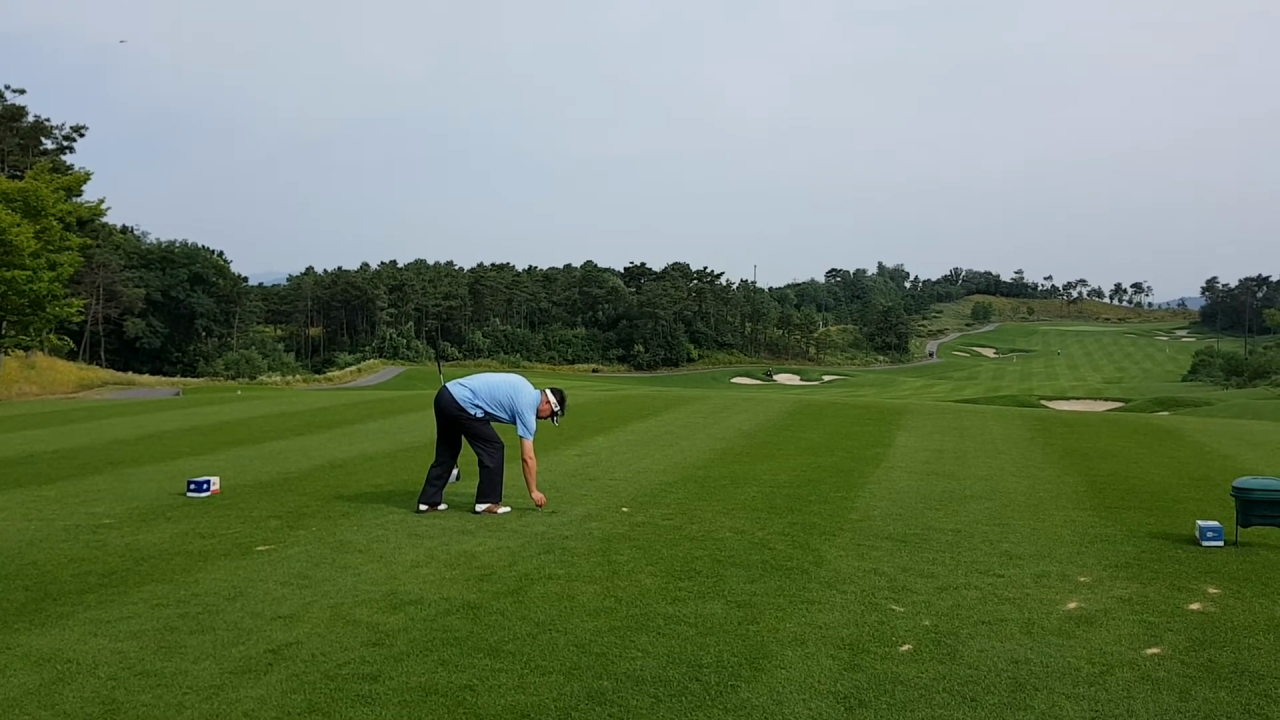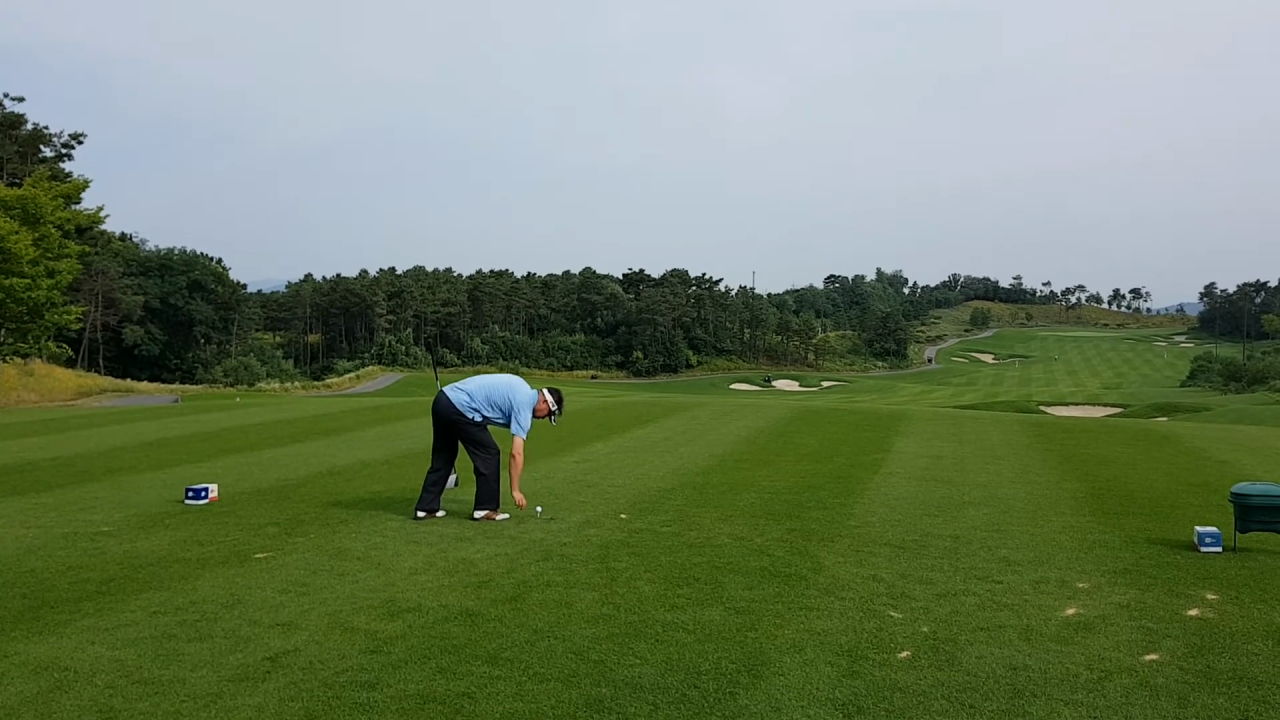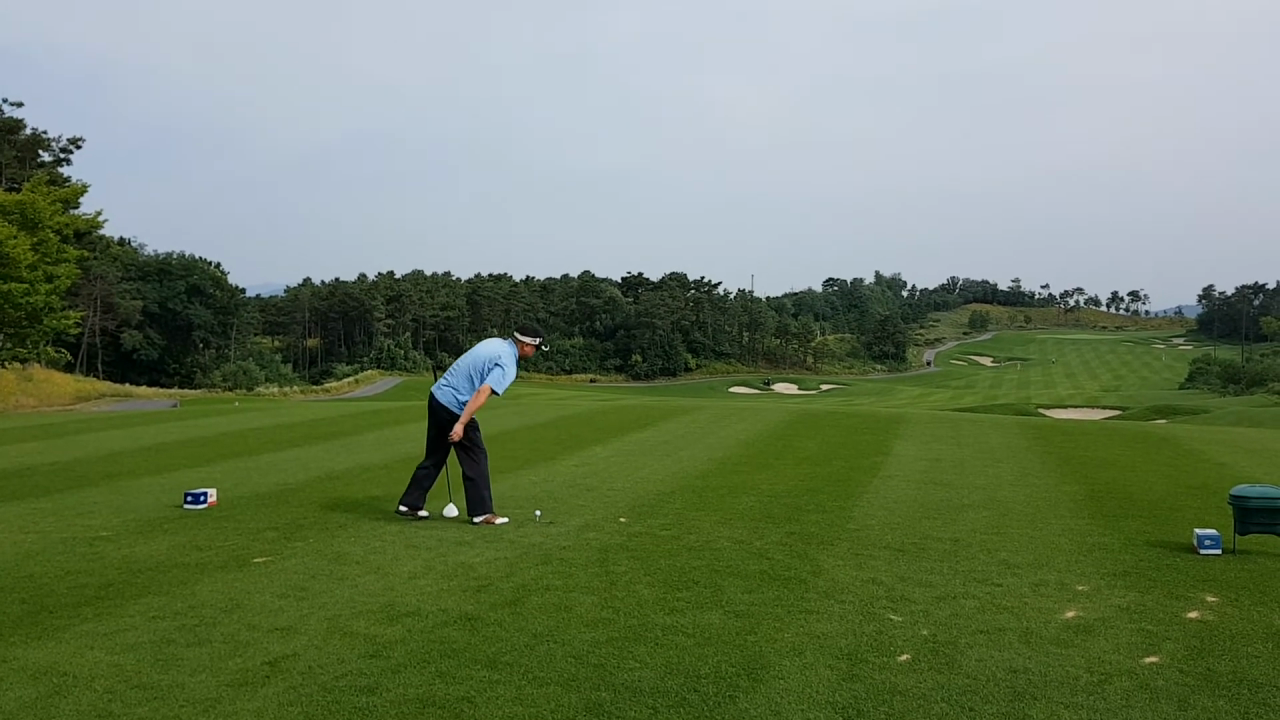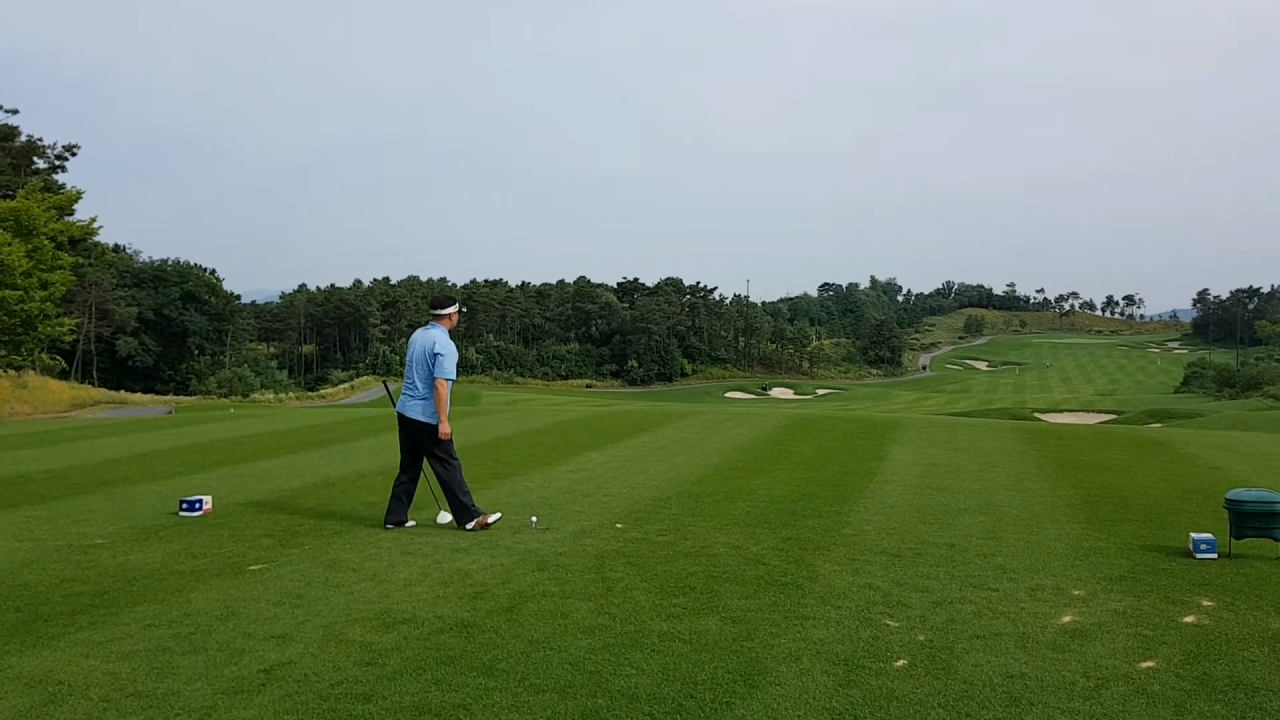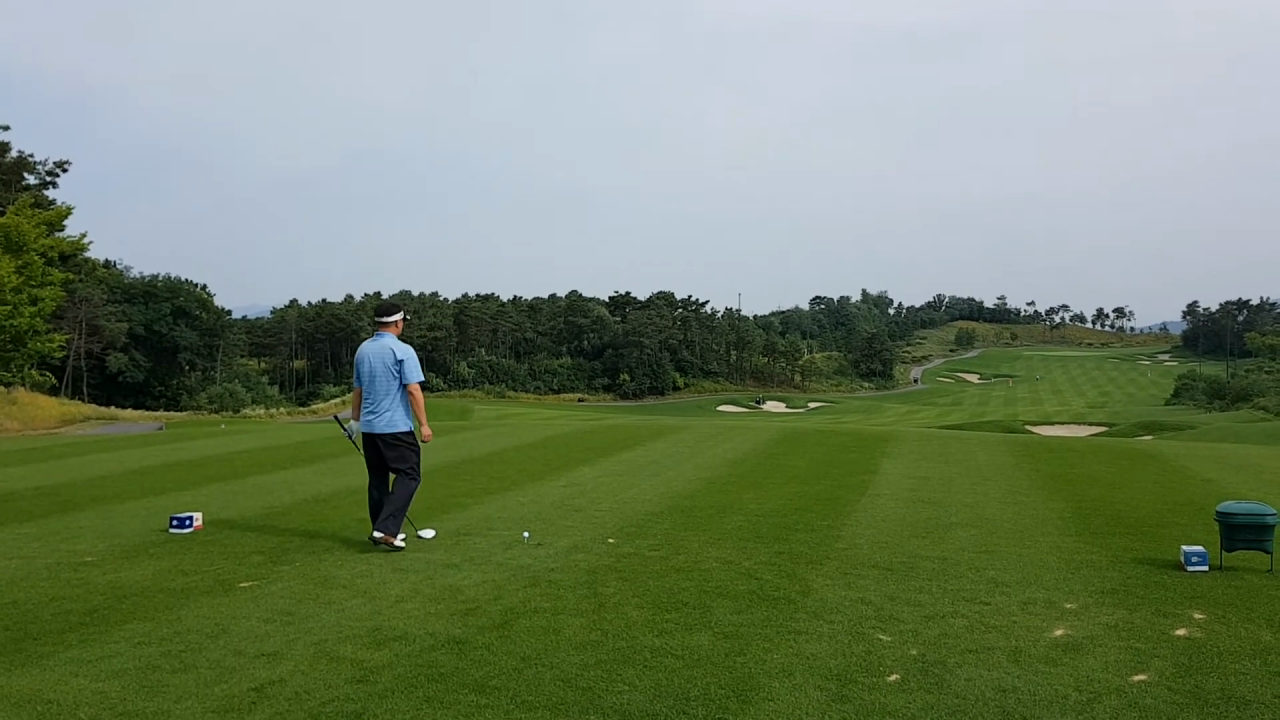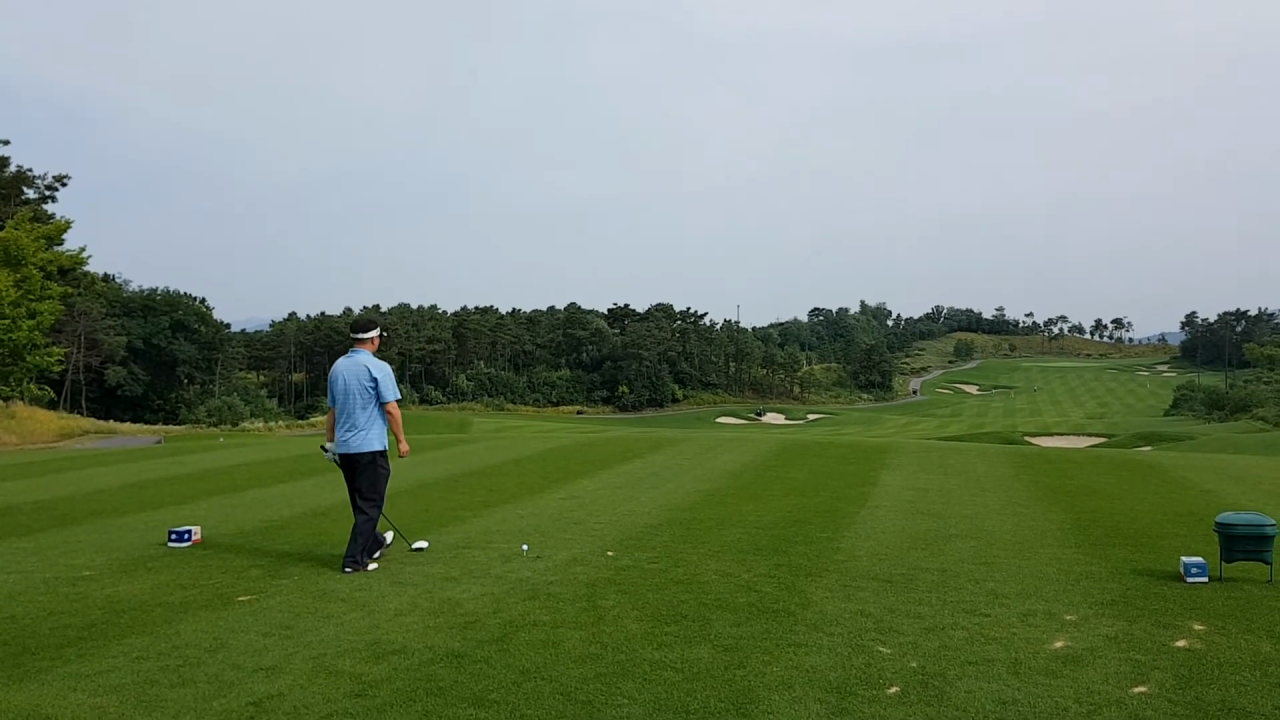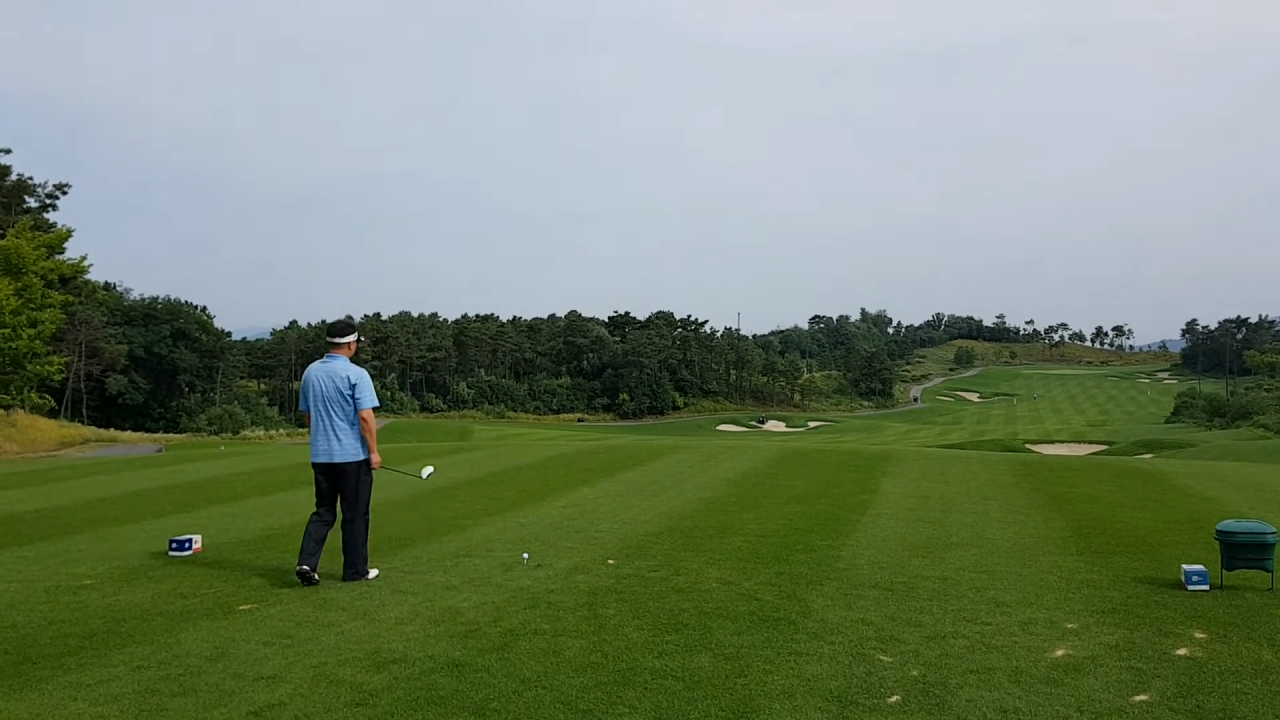
dt=0.4s
person 1, frame 1
left shoulder: (525, 389)
right shoulder: (527, 405)
right elbow: (528, 457)
right wrist: (533, 491)
left hip: (446, 395)
right hip: (462, 403)
left knee: (447, 452)
right knee: (494, 449)
left ankle: (429, 501)
right ankle: (487, 502)
person 1, frame 2
left shoulder: (521, 388)
right shoulder: (524, 405)
right elbow: (516, 454)
right wrist: (515, 490)
left hip: (443, 399)
right hip: (459, 408)
left knee: (442, 458)
right knee: (489, 455)
left ankle: (426, 507)
right ankle: (485, 509)
person 1, frame 3
left shoulder: (494, 343)
right shoulder: (508, 365)
right elbow: (481, 393)
right wrist: (461, 424)
left hip: (438, 396)
right hip: (453, 406)
left knee: (434, 457)
right knee: (475, 458)
left ankle: (410, 503)
right ankle: (481, 513)
person 1, frame 4
left shoulder: (418, 335)
right shoulder: (444, 344)
right elbow: (440, 385)
right wrist: (444, 421)
left hip: (405, 411)
right hip: (426, 417)
left knee: (409, 468)
right knee: (448, 467)
left ankle: (395, 517)
right ankle: (471, 517)
person 1, frame 5
left shoulder: (362, 349)
right shoulder: (403, 350)
left elbow: (358, 390)
right elbow: (413, 390)
left wrist: (355, 420)
right wrist: (424, 424)
left hip: (369, 427)
right hip: (396, 427)
left knee: (378, 482)
right knee: (408, 476)
left ankle: (382, 529)
right ankle: (385, 528)
person 1, frame 6
left shoulder: (337, 367)
right shoulder: (379, 368)
left elbow: (332, 410)
right elbow: (391, 409)
left wrist: (330, 441)
right wrist: (401, 440)
left hip: (344, 446)
right hip: (370, 446)
left knee: (360, 501)
right knee: (369, 504)
left ankle: (373, 544)
right ankle: (354, 559)
person 1, frame 7
left shoulder: (310, 372)
right shoulder: (357, 374)
left elbow: (307, 415)
right elbow: (366, 417)
right wrist: (374, 451)
left hip: (321, 455)
right hip: (352, 455)
left knee: (323, 511)
right knee: (355, 514)
left ankle: (307, 562)
right ankle: (355, 570)
